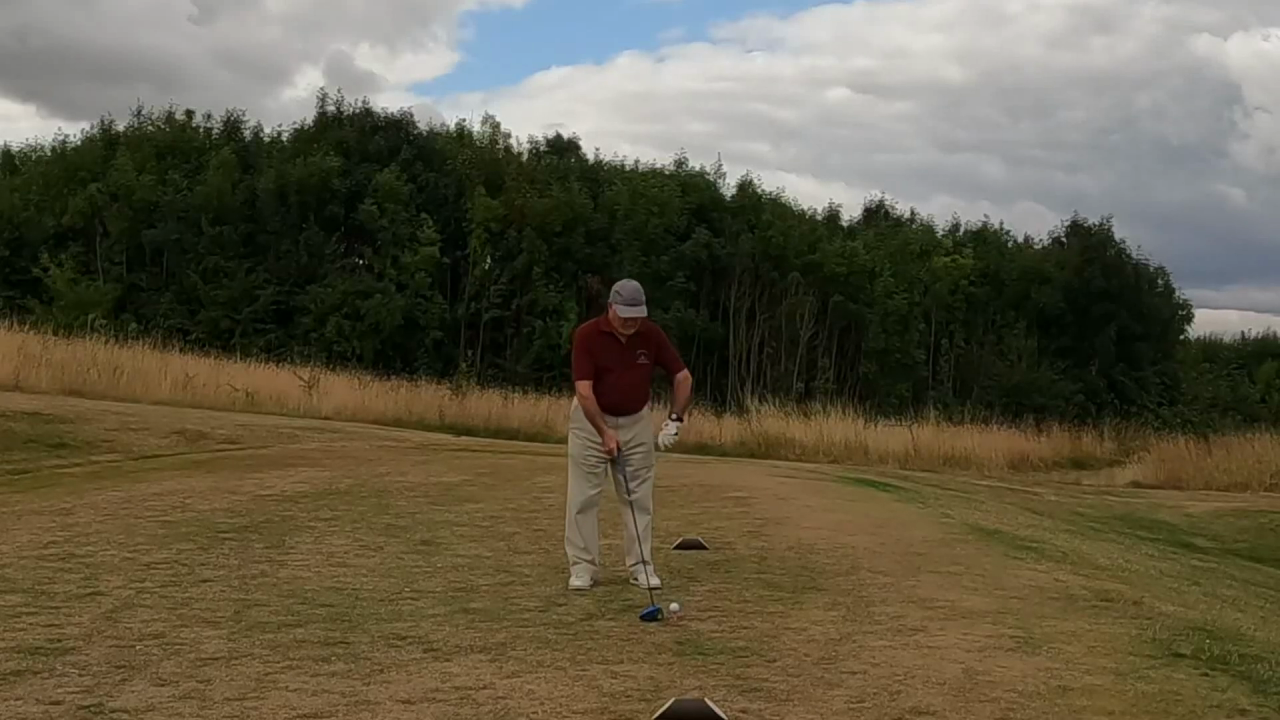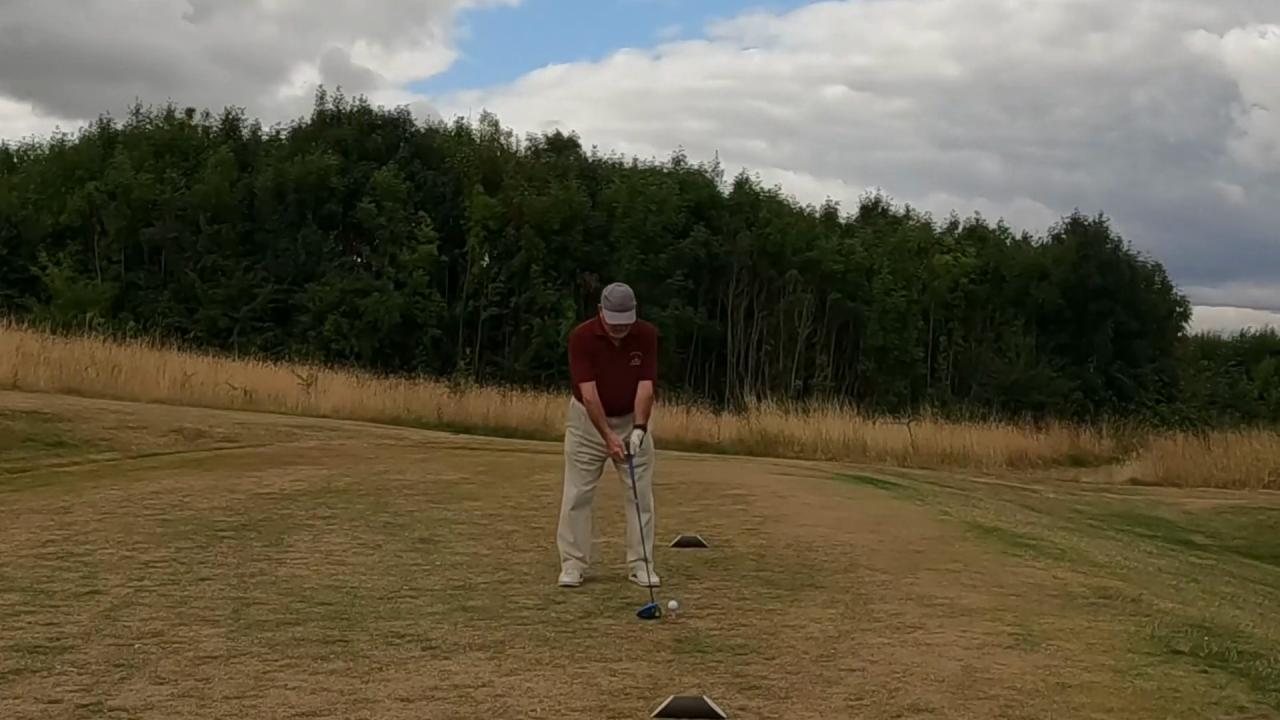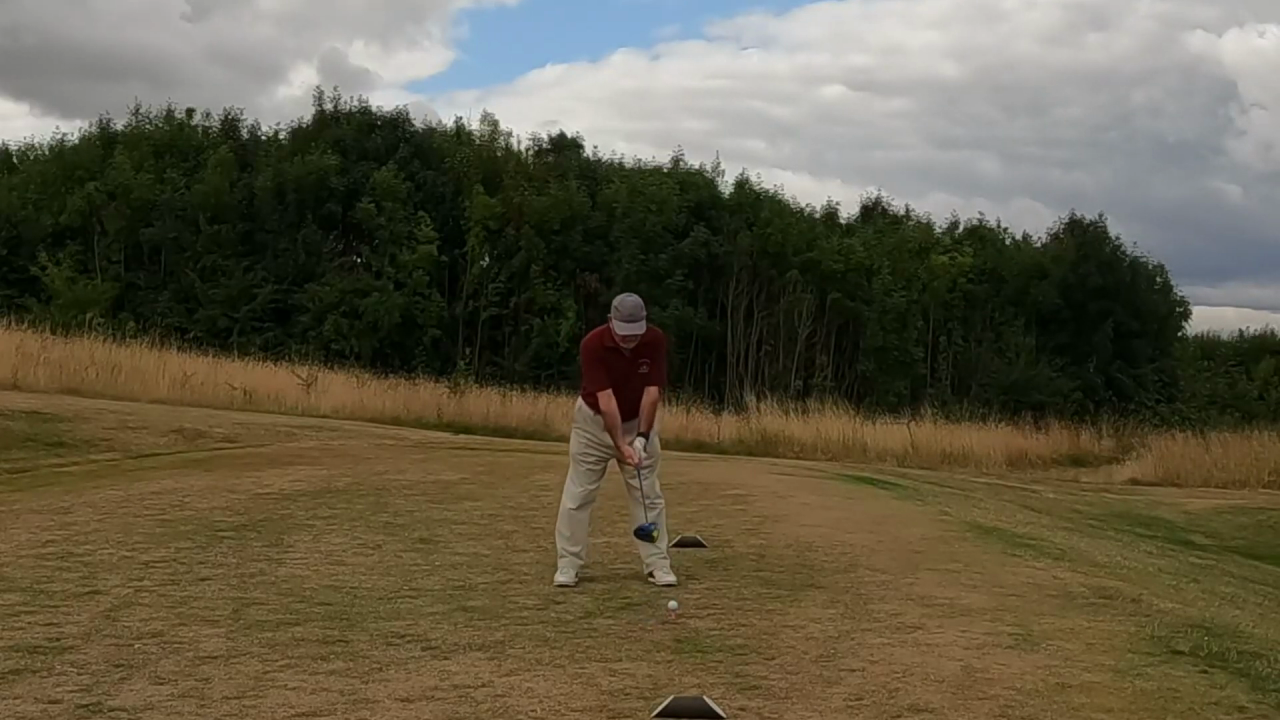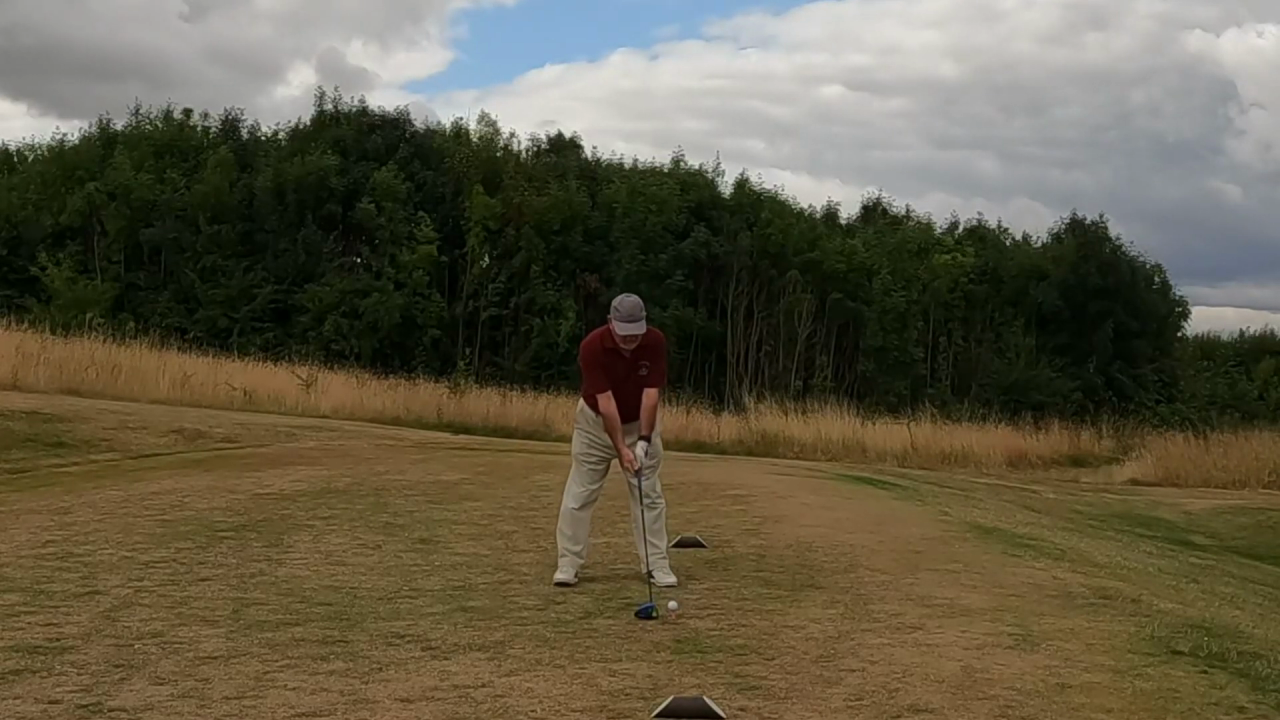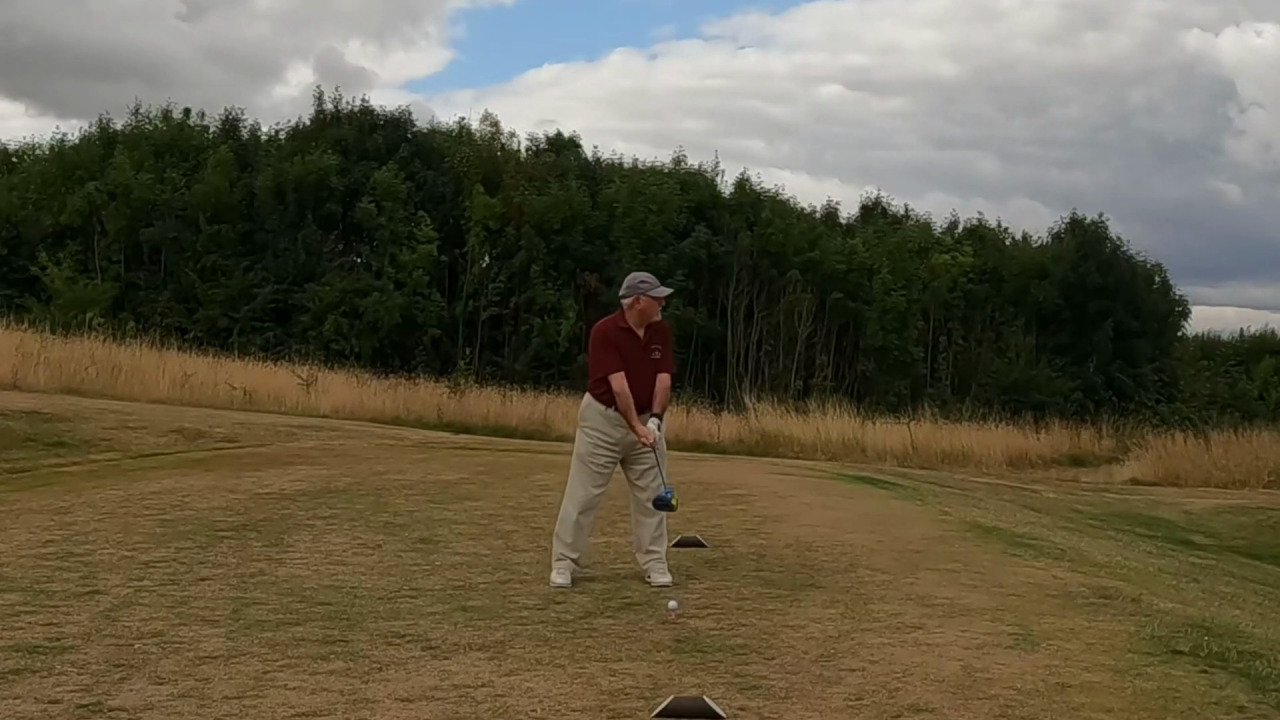
dt=1s
person 1, frame 1
left shoulder: (652, 334)
right shoulder: (587, 334)
left elbow: (683, 377)
right elbow: (583, 390)
left wrist: (674, 420)
right wrist: (604, 433)
left hip: (636, 422)
right hip: (593, 422)
left knee: (639, 497)
right knee: (584, 497)
left ankle: (641, 565)
right ankle: (583, 566)
person 1, frame 2
left shoulder: (646, 335)
right shoulder: (581, 336)
left elbow: (645, 386)
right elbow: (589, 392)
left wrist: (639, 429)
right wrist: (608, 436)
left hip: (631, 420)
right hip: (587, 419)
left knee: (640, 495)
right knee: (577, 494)
left ankle: (640, 563)
right ankle: (573, 564)
person 1, frame 3
left shoulder: (656, 341)
right shoulder: (592, 344)
left elbow: (652, 392)
right elbow: (606, 400)
left wrist: (642, 437)
right wrist: (620, 446)
left hip: (637, 422)
right hip: (594, 420)
left knee: (649, 494)
right knee: (578, 494)
left ankle: (657, 563)
right ankle: (568, 564)
person 1, frame 4
left shoulder: (656, 342)
right shoulder: (592, 346)
left elbow: (651, 395)
right elbow: (605, 401)
left wrist: (643, 441)
right wrist: (620, 448)
left hip: (639, 423)
right hip: (595, 422)
left knee: (650, 495)
right knee: (579, 494)
left ankle: (657, 564)
right ankle: (568, 564)
person 1, frame 5
left shoulder: (662, 331)
right shoulder: (604, 331)
left elbow: (663, 379)
right elbow: (619, 384)
left wrist: (654, 420)
right wrist: (635, 427)
left hip: (646, 419)
right hip: (602, 417)
left knee: (651, 495)
right knee: (583, 494)
left ankle: (654, 564)
right ankle: (564, 564)
